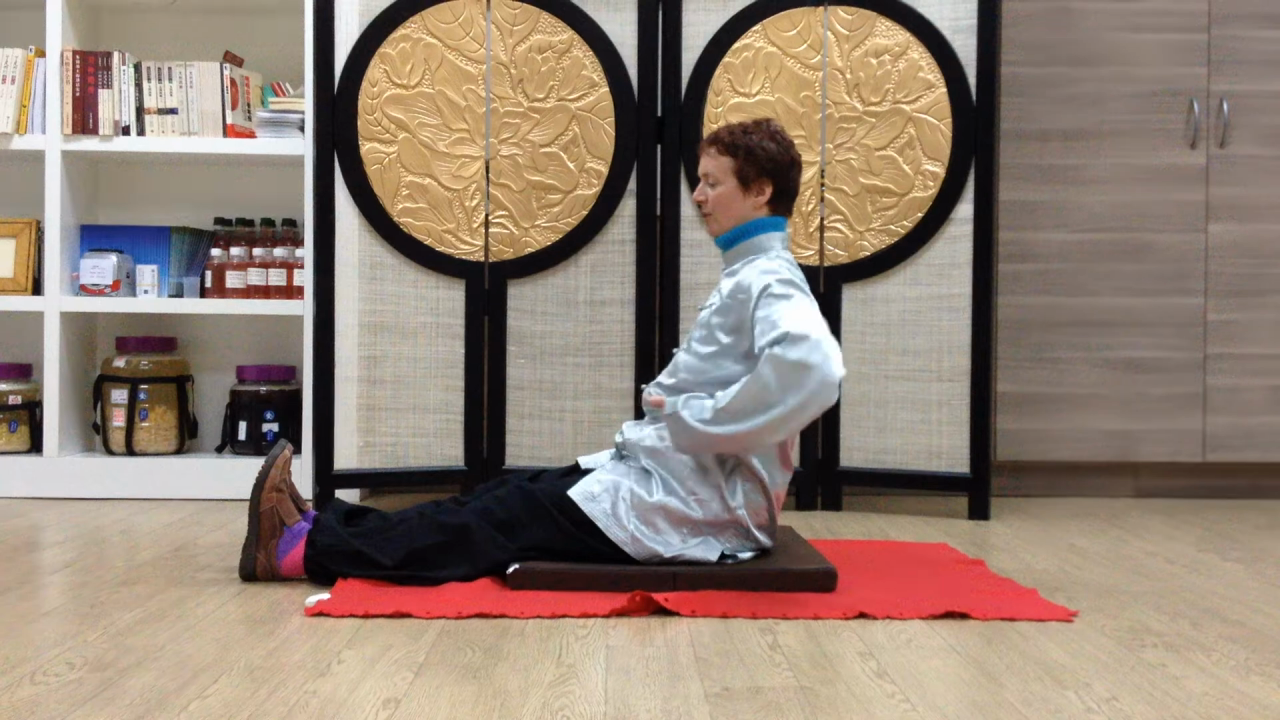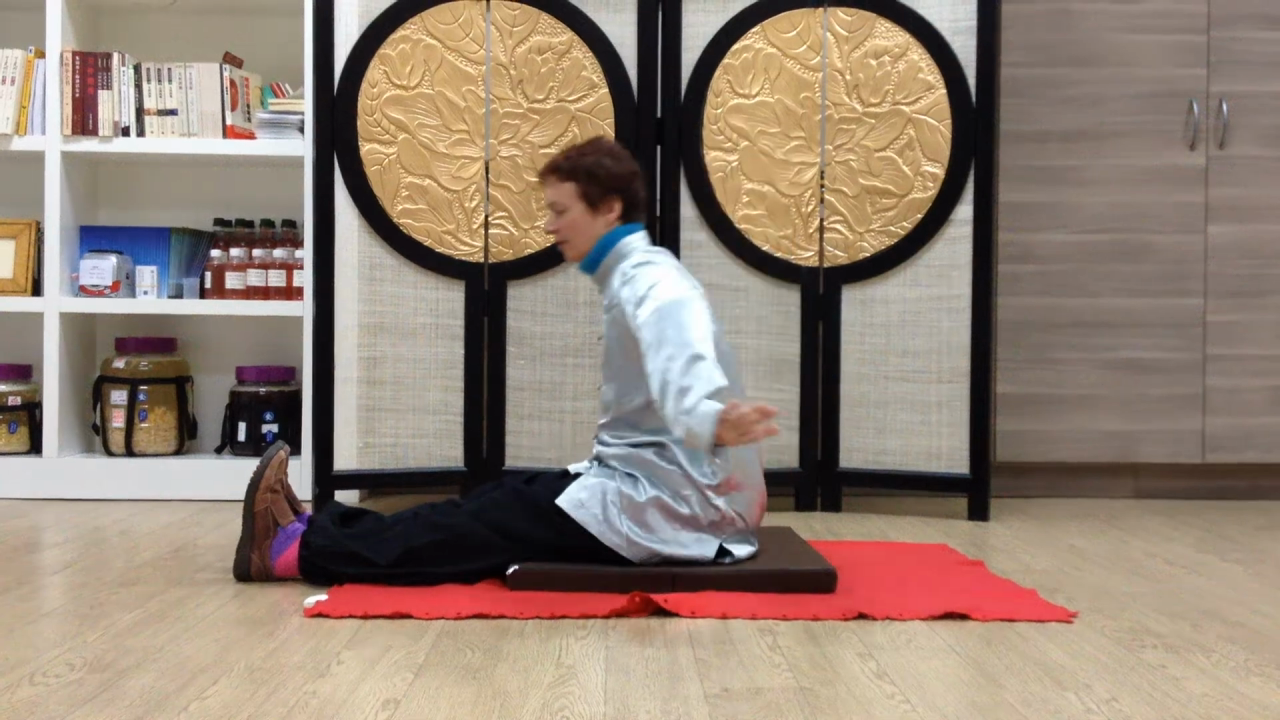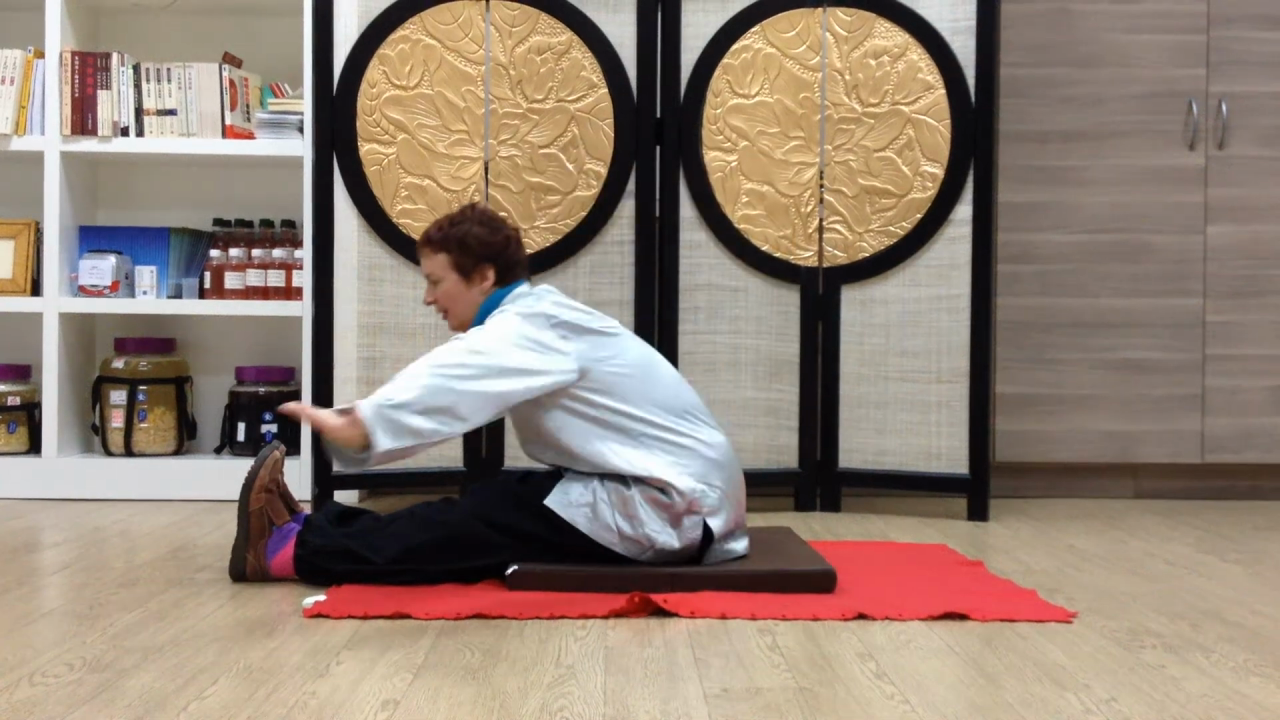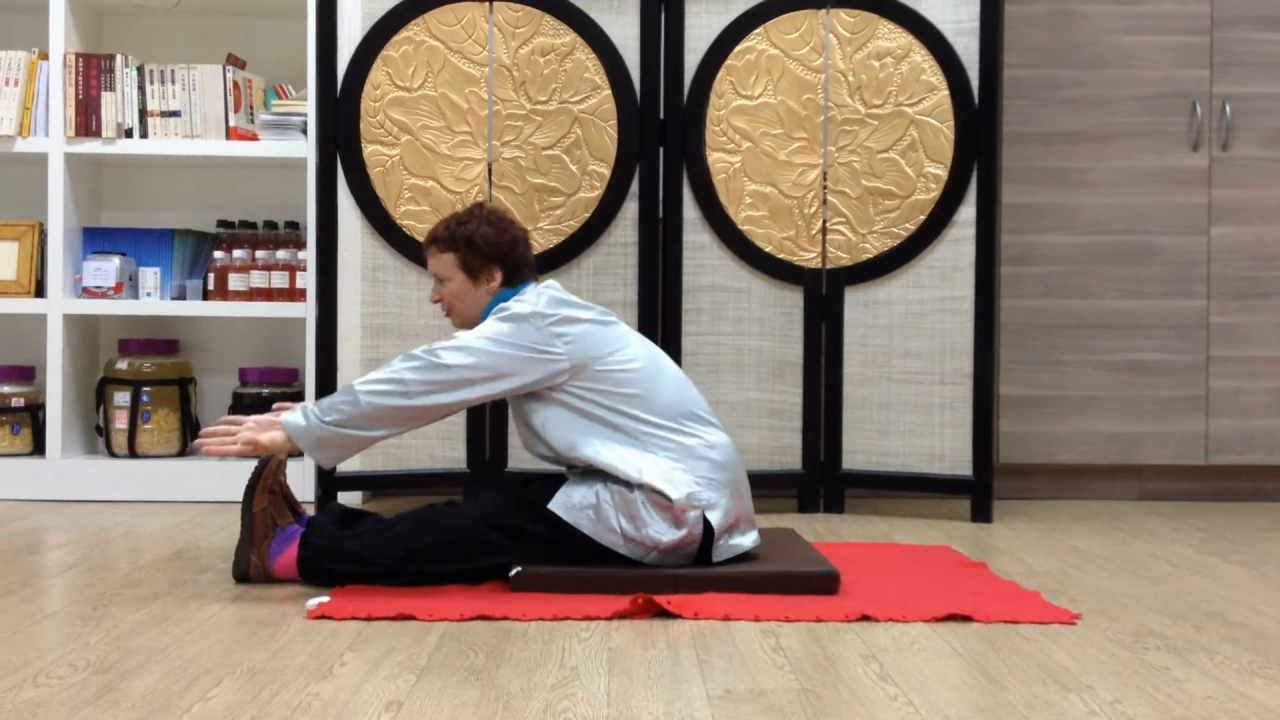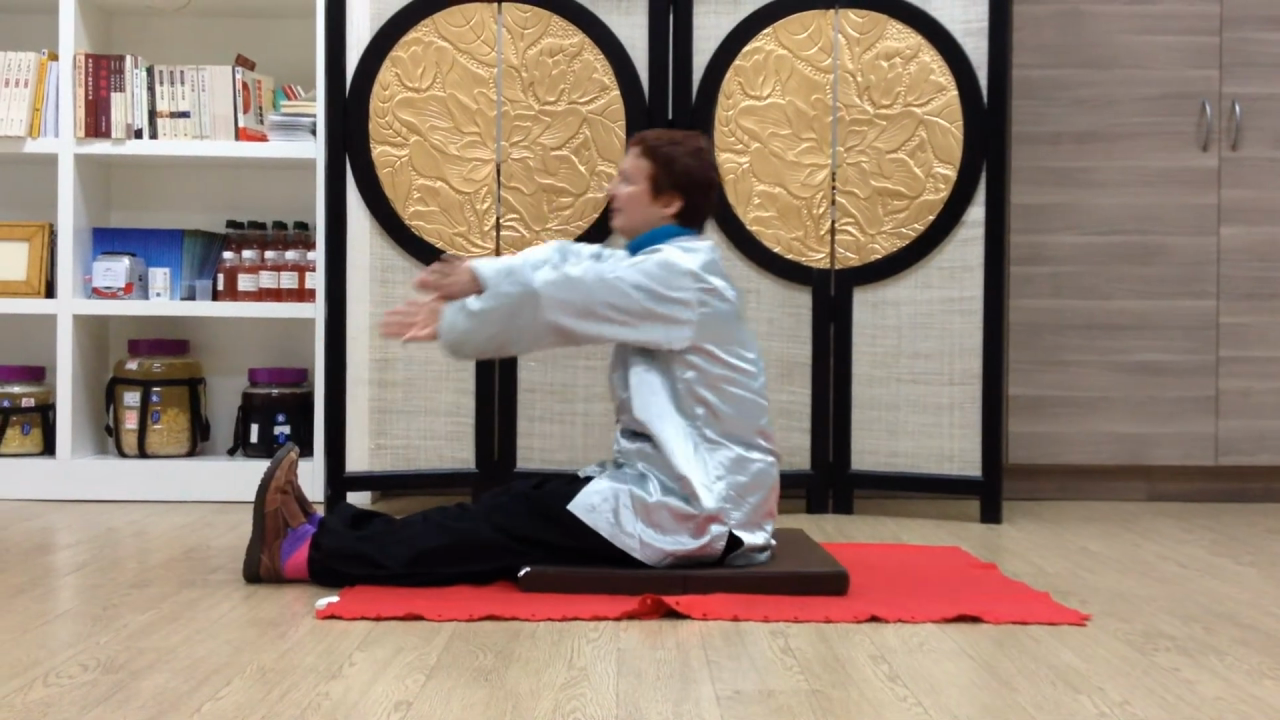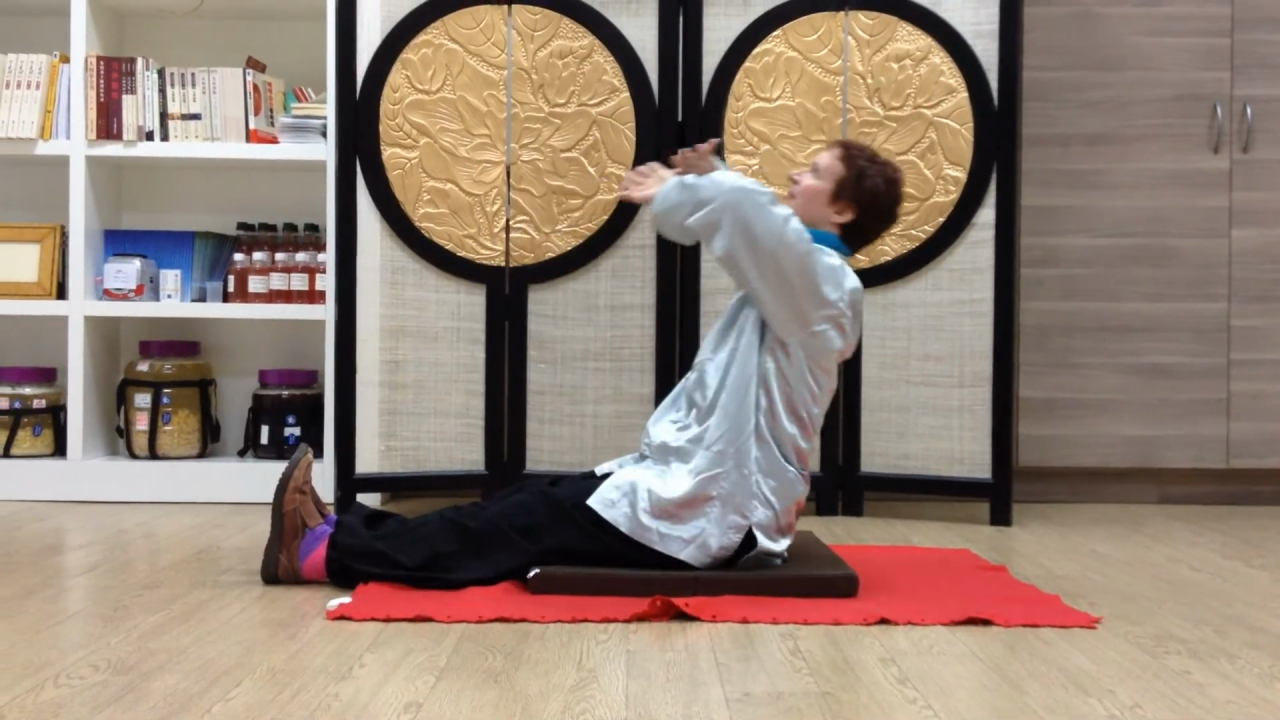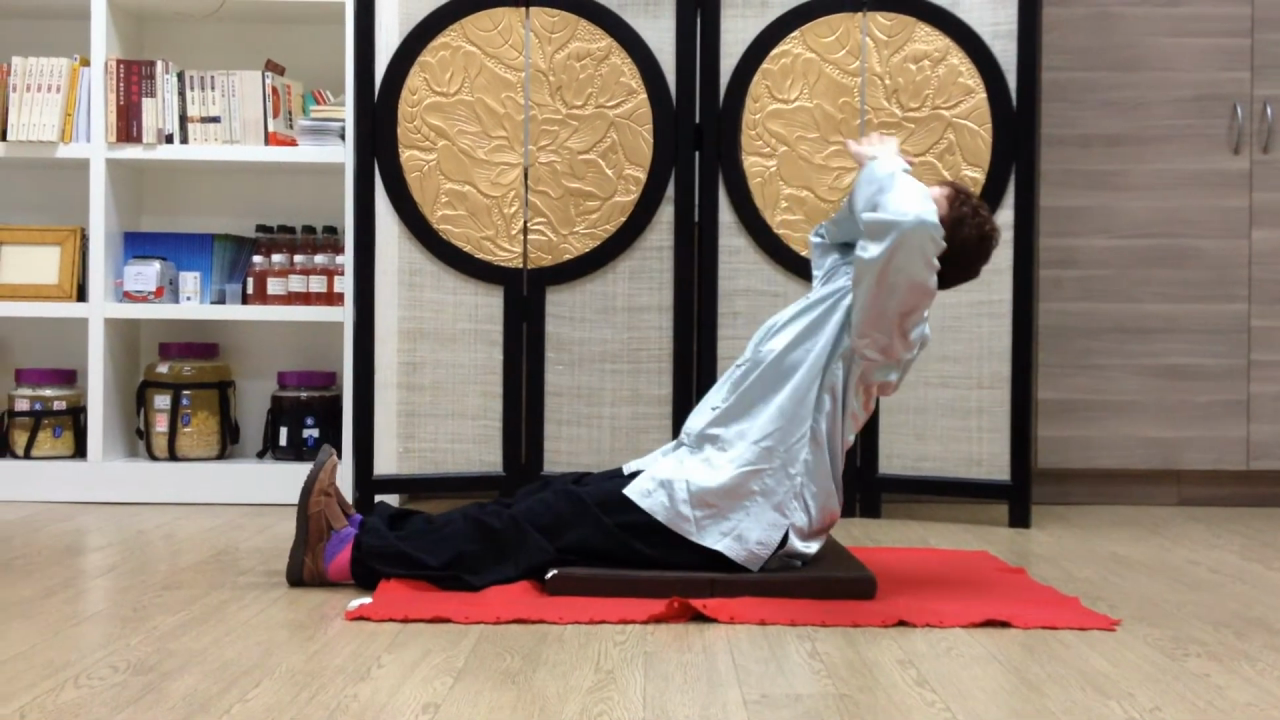
dt=0.7s
person 1, frame 1
left shoulder: (768, 280)
right shoulder: (752, 274)
left elbow: (813, 370)
left wrist: (697, 424)
right wrist: (677, 412)
left hip: (688, 506)
right hip: (672, 480)
left knee: (496, 523)
right knee: (507, 498)
left ankle: (303, 548)
right ankle: (323, 528)
person 1, frame 2
left shoulder: (647, 282)
right shoulder: (639, 276)
left elbow: (678, 338)
left wrist: (710, 422)
left hip: (679, 505)
right hip: (666, 488)
left knee: (488, 525)
right knee: (496, 501)
left ankle: (298, 550)
right ankle: (316, 532)
person 1, frame 3
left shoulder: (529, 329)
right shoulder: (538, 315)
left elbow: (447, 384)
right elbow: (452, 383)
left wrist: (362, 426)
left hip: (669, 509)
right hip: (673, 494)
left knee: (478, 524)
right knee: (488, 504)
left ankle: (294, 551)
right ankle: (314, 531)
person 1, frame 4
left shoulder: (535, 327)
right shoulder: (538, 315)
left elbow: (419, 383)
right elbow: (425, 382)
left wrist: (296, 431)
right wrist: (305, 421)
left hip: (671, 510)
right hip: (672, 493)
left knee: (483, 530)
right knee: (494, 506)
left ankle: (294, 553)
right ankle: (310, 535)
person 1, frame 5
left shoulder: (679, 274)
right shoulder: (673, 262)
left elbow: (555, 294)
right elbow: (573, 262)
left wrist: (452, 323)
right wrist: (476, 276)
left hip: (695, 510)
right hip: (687, 485)
left knee: (500, 530)
right knee: (511, 507)
left ankle: (308, 552)
right ankle: (325, 532)
person 1, frame 6
left shoulder: (818, 280)
right shoulder: (805, 279)
left elbow: (745, 207)
right elbow: (742, 221)
left wrist: (683, 187)
right wrist: (685, 185)
left hip: (711, 511)
right hip: (701, 491)
left knee: (521, 528)
right knee: (526, 505)
left ankle: (324, 552)
right ankle: (341, 532)
person 1, frame 7
left shoulder: (890, 308)
right shoulder: (853, 289)
left elbow: (911, 228)
right elbow: (834, 240)
left wrist: (884, 166)
right wrist: (869, 184)
left hip: (730, 513)
right hip: (719, 486)
left knee: (545, 526)
right knee: (549, 501)
left ankle: (349, 553)
right ankle: (367, 531)
